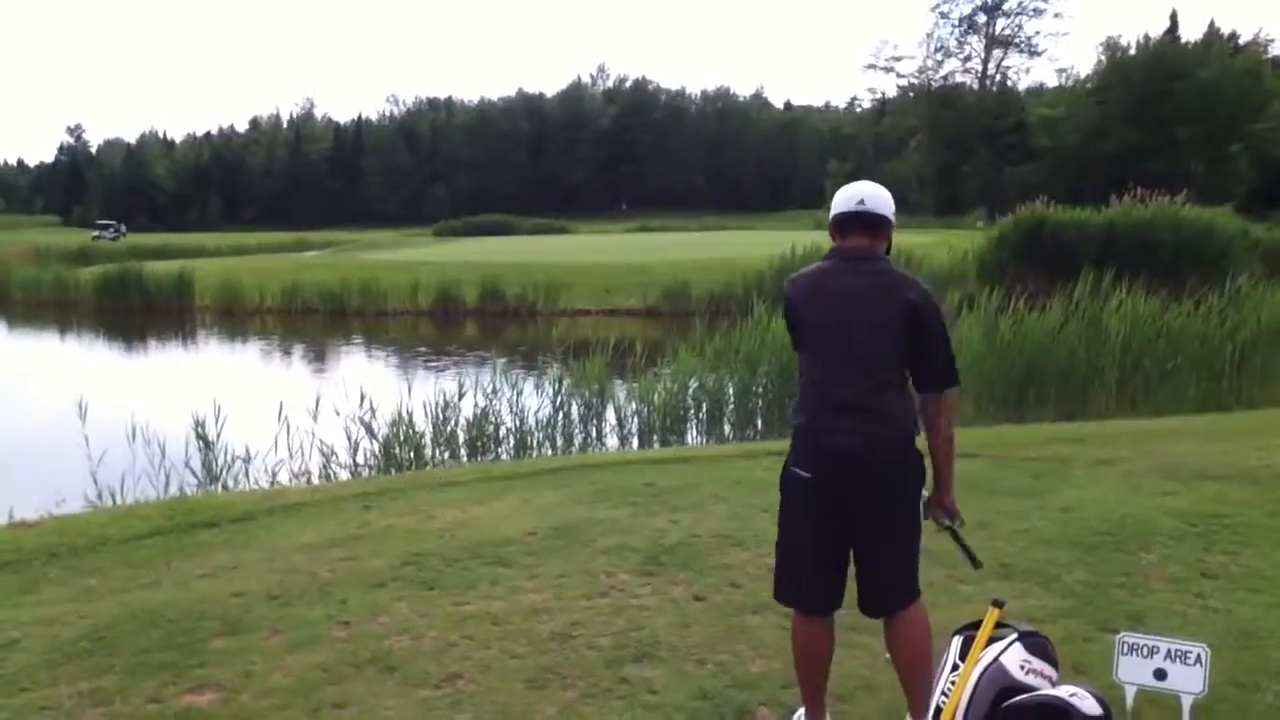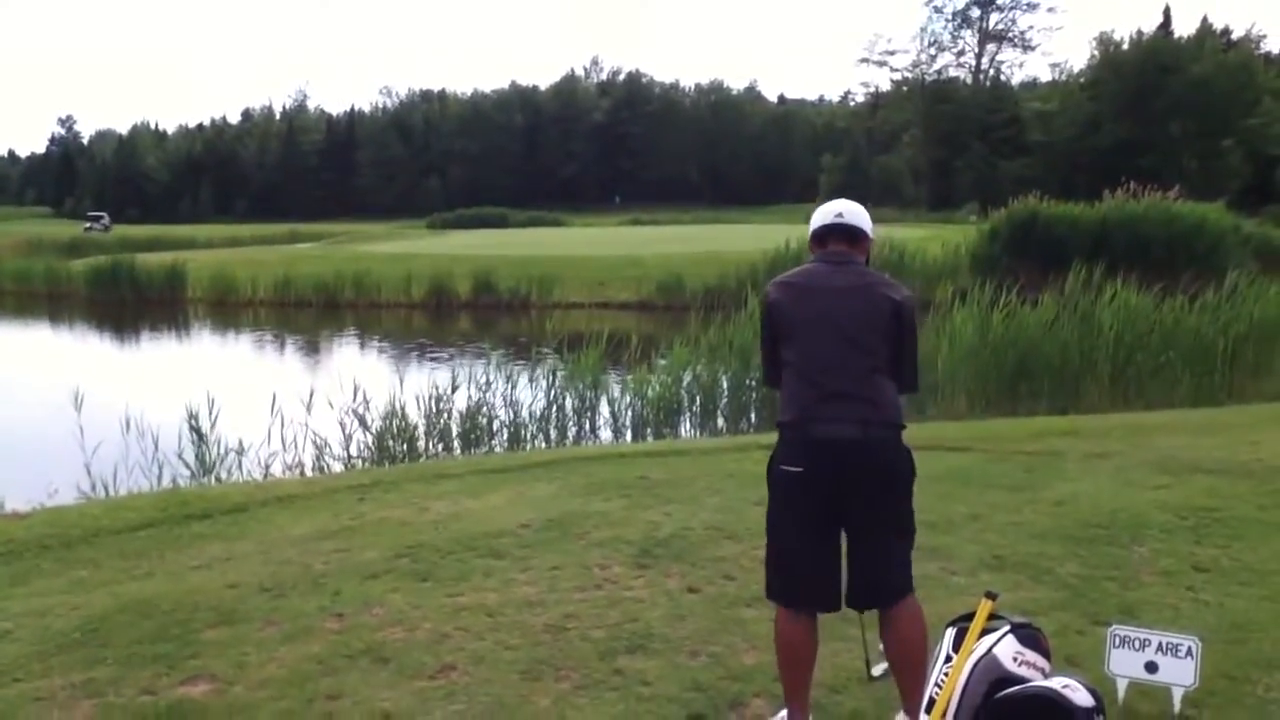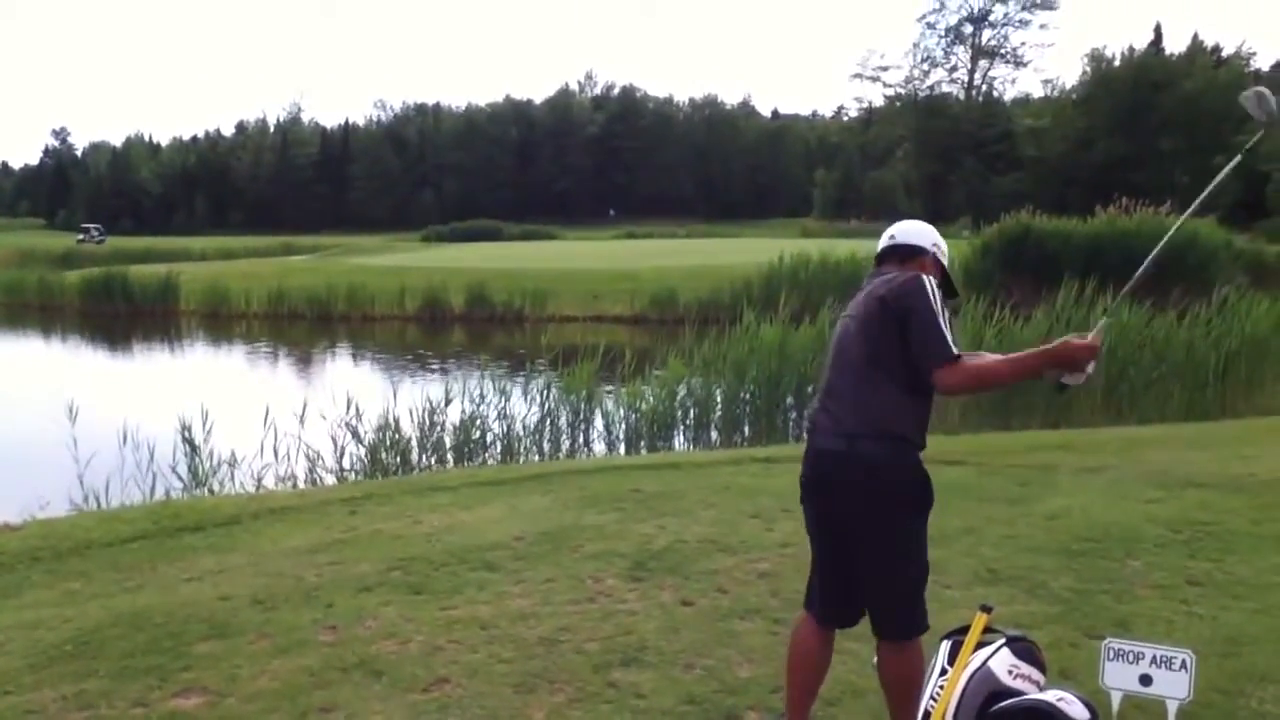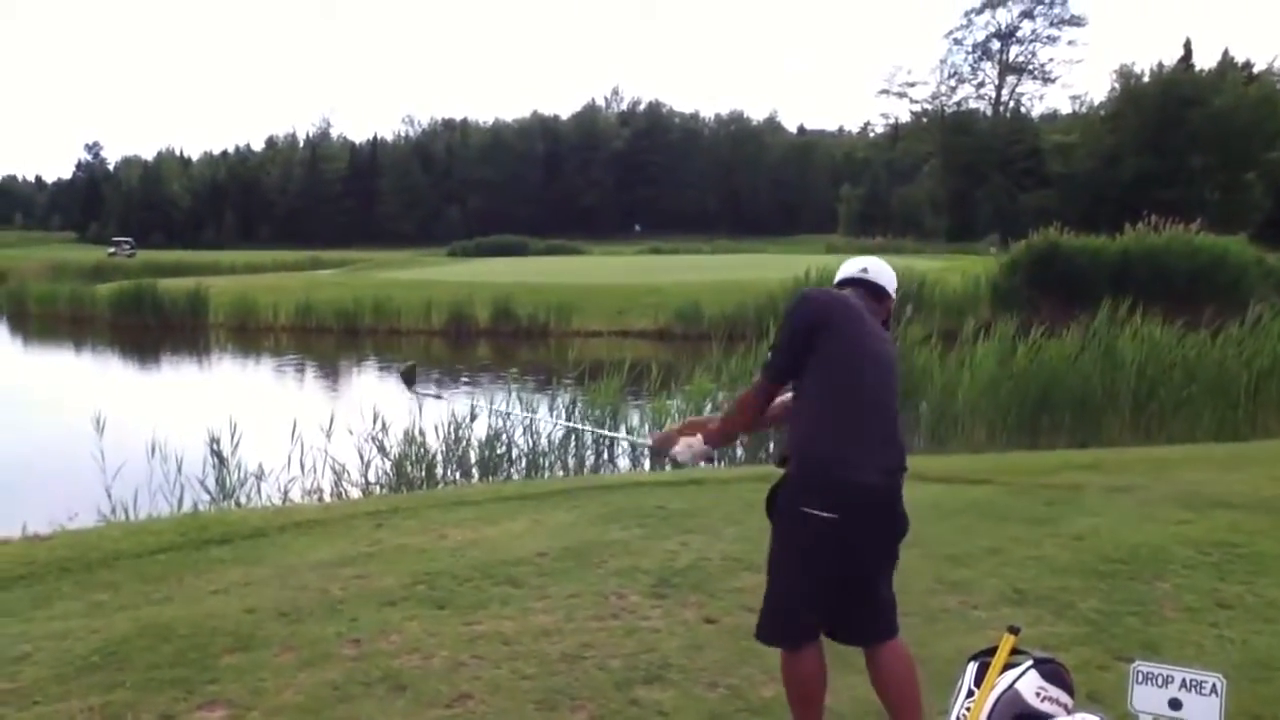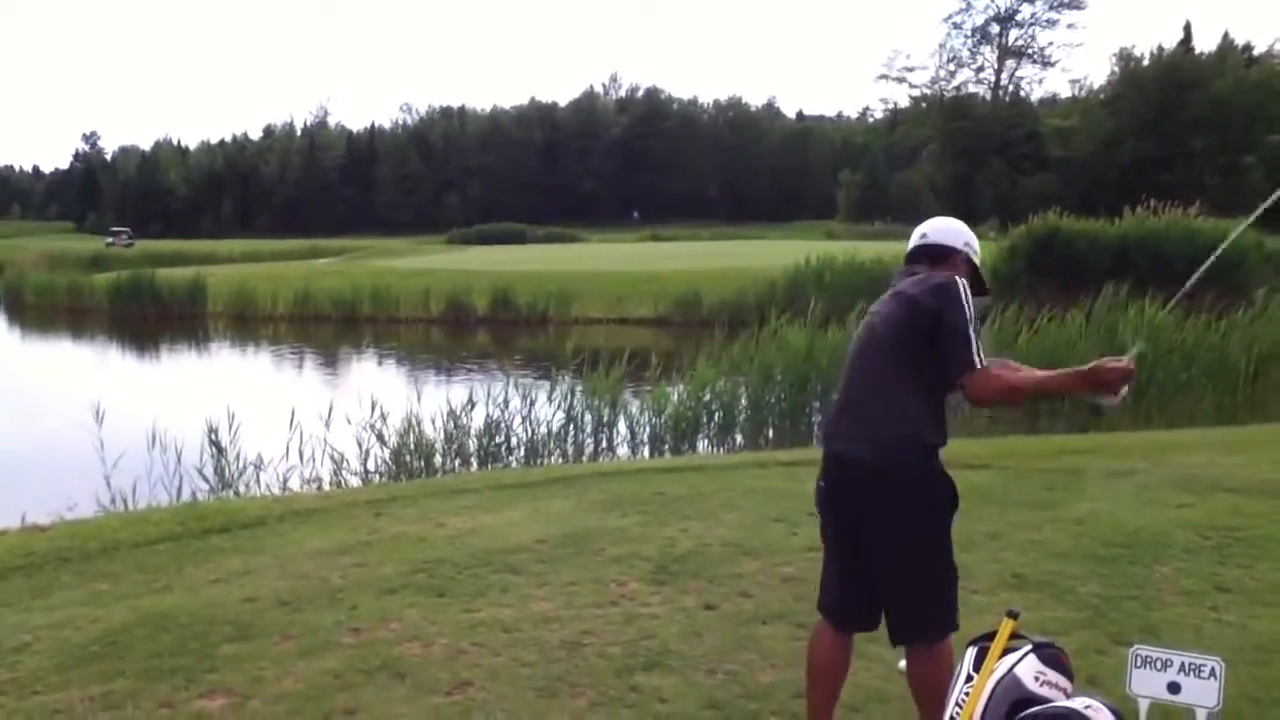
dt=1s
person 1, frame 1
left shoulder: (799, 289)
right shoulder: (912, 295)
right elbow: (936, 396)
right wrist: (943, 482)
left hip: (815, 457)
right hip: (887, 458)
left knee: (810, 603)
right knee: (901, 599)
person 1, frame 2
left shoulder: (780, 292)
right shoulder: (893, 296)
right elbow: (902, 383)
left hip: (804, 451)
right hip: (877, 449)
left knee: (794, 596)
right knee: (896, 590)
person 1, frame 3
left shoulder: (863, 302)
right shoulder: (915, 287)
right elbow: (950, 375)
left wrist: (1039, 362)
right wrist: (1049, 356)
left hip: (824, 463)
right hip: (880, 467)
left knee: (822, 607)
right knee: (899, 621)
person 1, frame 4
left shoulder: (813, 306)
right shoulder: (881, 349)
left elbow: (765, 392)
left wrist: (709, 434)
right wrist: (707, 428)
left hip: (818, 496)
right hip: (878, 503)
left knee: (798, 631)
right knee: (878, 631)
person 1, frame 5
left shoulder: (890, 304)
right shoulder: (946, 292)
left elbow: (980, 368)
right elbow: (981, 387)
left wrist: (1072, 381)
right wrist: (1081, 378)
left hip: (843, 474)
right hip: (900, 476)
left knee: (838, 614)
right knee: (926, 626)
